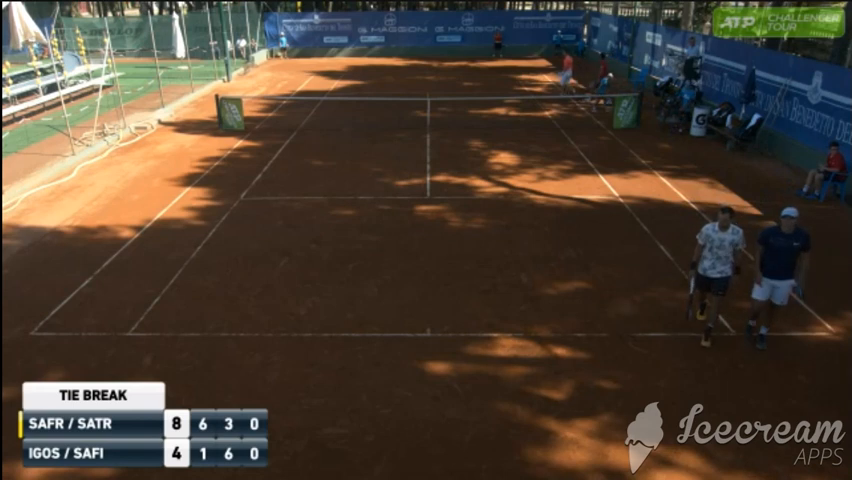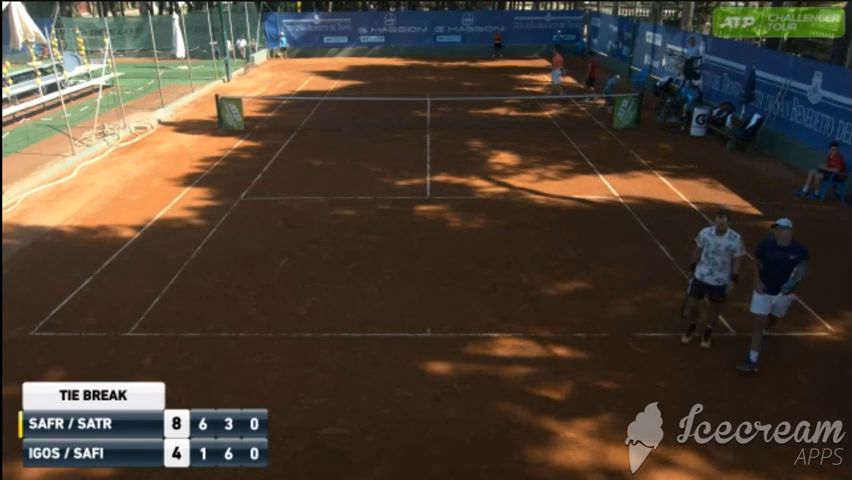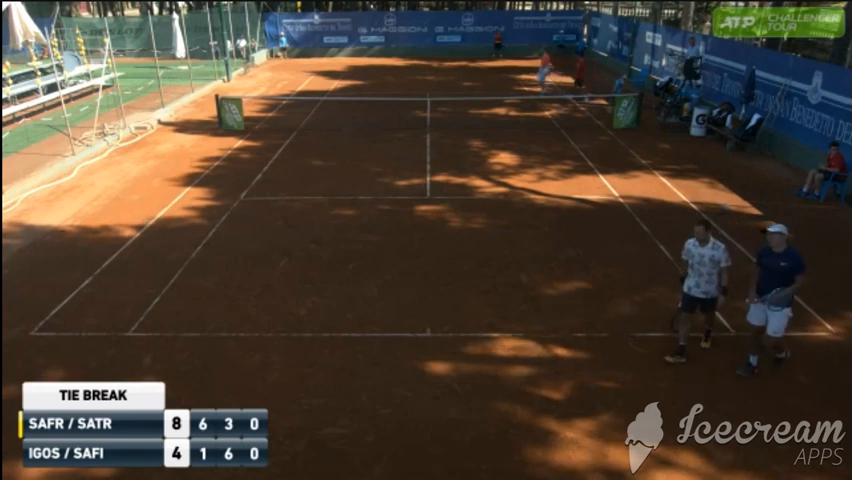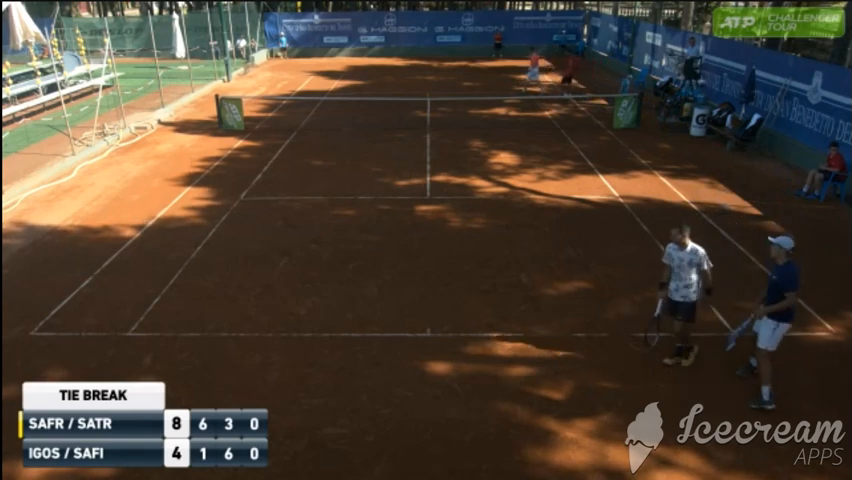
dt=0.3s
person 1, frame 1
left shoulder: (803, 236)
right shoulder: (769, 233)
left elbow: (804, 257)
right elbow: (760, 251)
left wrist: (800, 277)
right wrist: (758, 271)
left hip: (786, 279)
right hip: (765, 276)
left knee: (772, 308)
right knee: (757, 306)
left ankle: (763, 333)
right ankle: (751, 323)
person 1, frame 2
left shoulder: (800, 250)
right shoulder: (765, 245)
left elbow: (803, 268)
right elbow: (757, 263)
left wrist: (795, 282)
right wrist: (757, 280)
left hip: (783, 293)
right hip: (763, 290)
left knee: (773, 318)
right knee: (759, 323)
left ankle: (765, 335)
right ankle: (752, 362)
person 1, frame 3
left shoulder: (794, 257)
right shoulder: (763, 252)
left elbow: (800, 281)
left wrist: (785, 293)
right wrist: (752, 290)
left hip: (780, 305)
right hip: (761, 299)
left knee: (771, 341)
right knee: (755, 333)
left ankle: (781, 353)
right ankle: (752, 365)
person 1, frame 4
left shoulder: (789, 272)
right shoulder: (778, 264)
left elbow: (791, 301)
left wrist: (766, 309)
right wrist: (762, 302)
left hip: (778, 320)
right hip: (767, 315)
left knee: (762, 354)
right knee: (758, 343)
left ankle: (766, 399)
right ankle: (752, 366)
person 2, frame 1
left shoulder: (738, 234)
right shoulder: (707, 229)
left elbow: (737, 253)
right elbow: (699, 248)
left wrist: (736, 271)
right wrist: (693, 267)
left hip: (723, 274)
right hip: (704, 270)
left knee: (715, 302)
right knee: (700, 294)
left ankle: (708, 332)
right ankle: (703, 305)
person 2, frame 2
left shoulder: (736, 239)
right shoulder: (705, 233)
left elbow: (736, 261)
left wrist: (733, 280)
right wrist: (692, 268)
left hip: (721, 280)
right hip: (701, 276)
left knee: (715, 307)
right knee: (691, 304)
left ankle: (707, 332)
right ankle: (691, 327)
person 2, frame 3
left shoulder: (720, 249)
right shoulder: (689, 244)
left elbow: (724, 272)
left wrist: (723, 293)
right wrist: (683, 280)
left hip: (709, 292)
right hip: (689, 289)
left knee: (709, 315)
right knee: (683, 318)
left ankle: (707, 333)
right ankle: (680, 353)
person 2, frame 4
left shoulder: (698, 253)
right shoulder: (670, 248)
left elbow: (705, 273)
left wrist: (708, 292)
right wrist: (662, 287)
left hip: (689, 297)
right hip: (673, 293)
left knee: (680, 328)
right knee: (676, 325)
left ankle: (689, 349)
right ankle: (680, 352)
